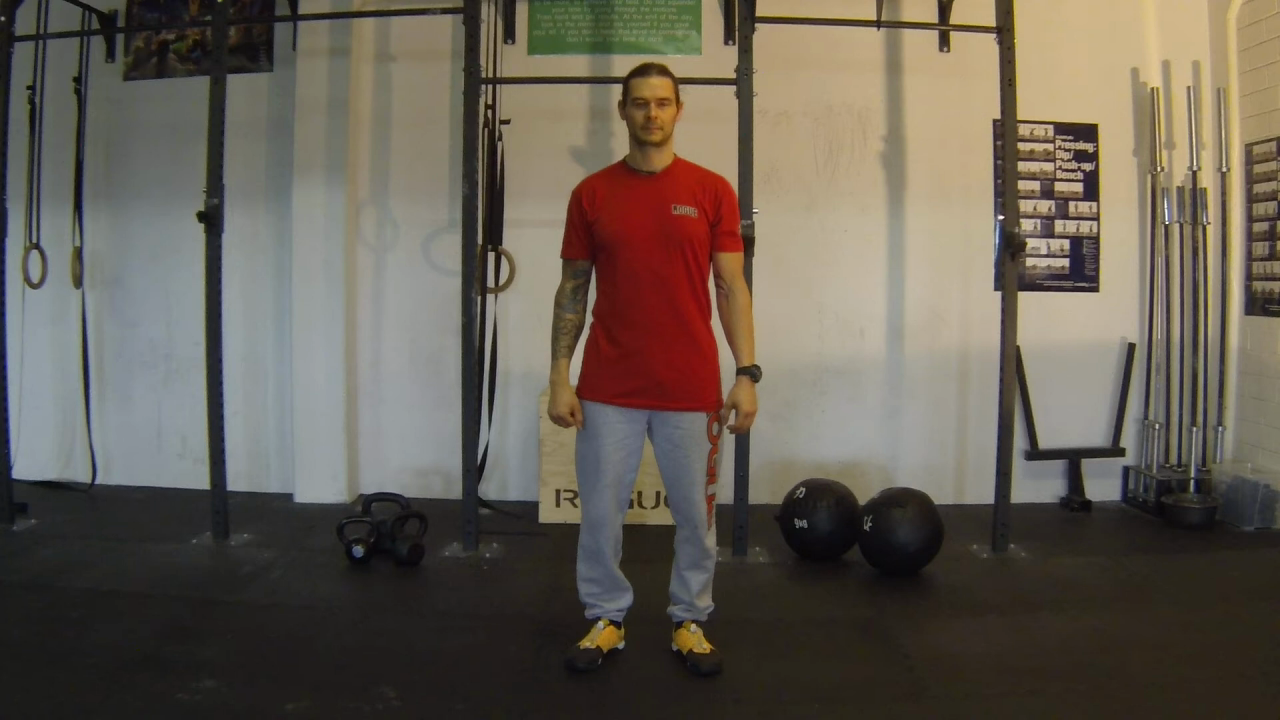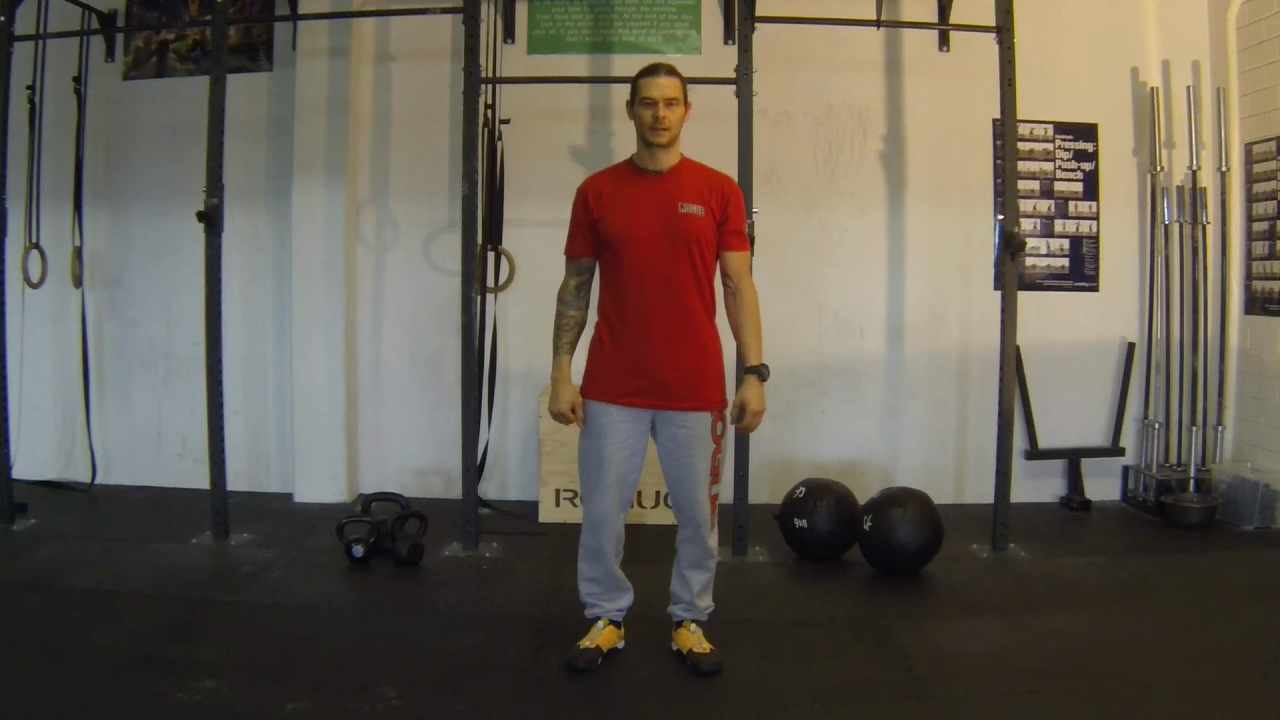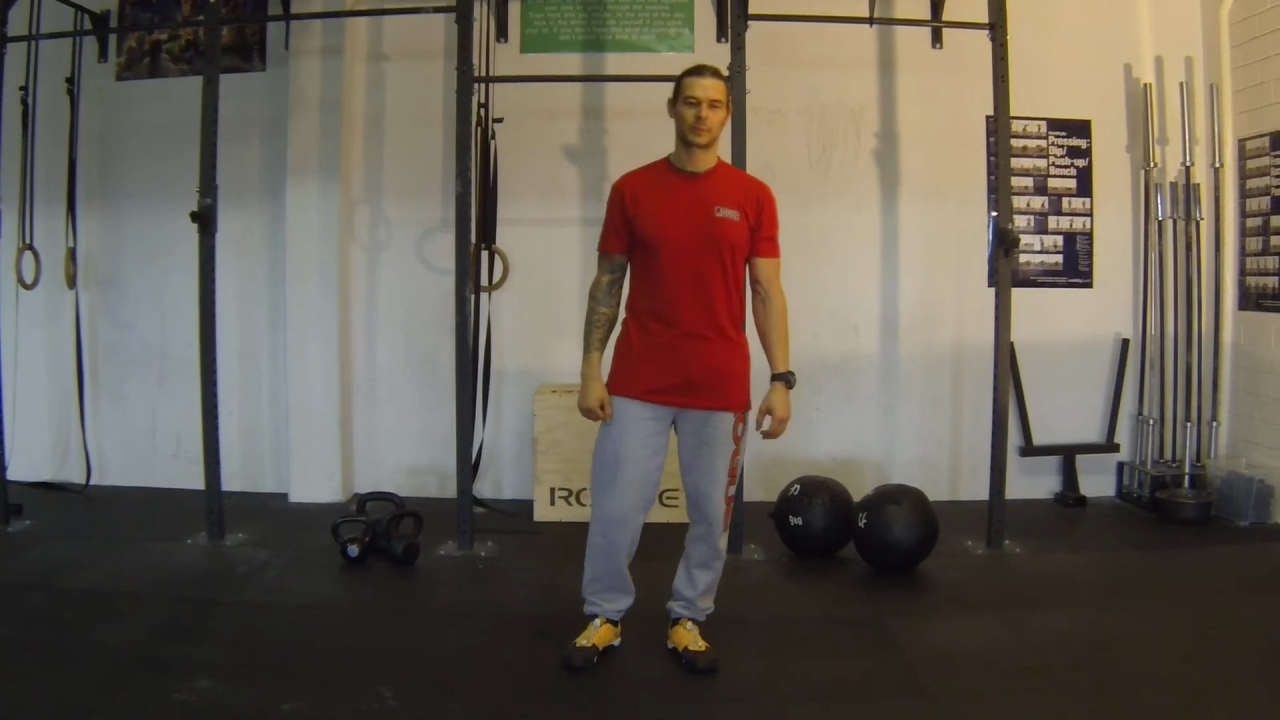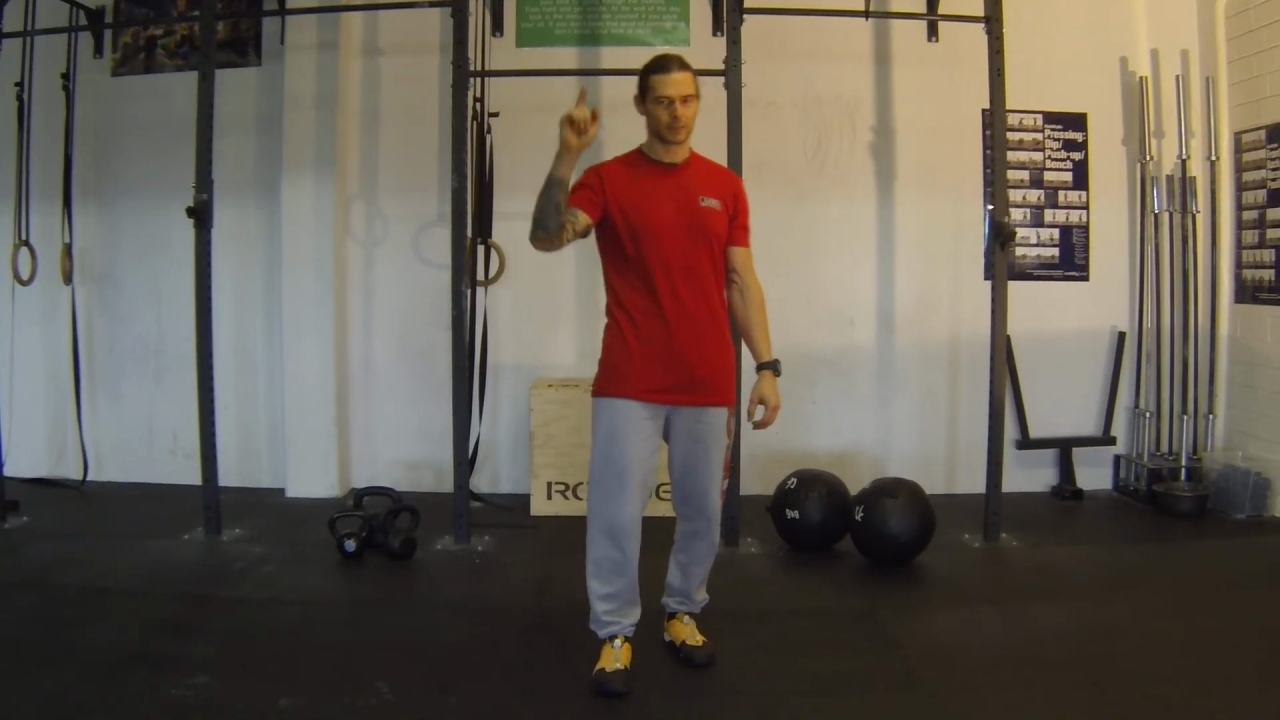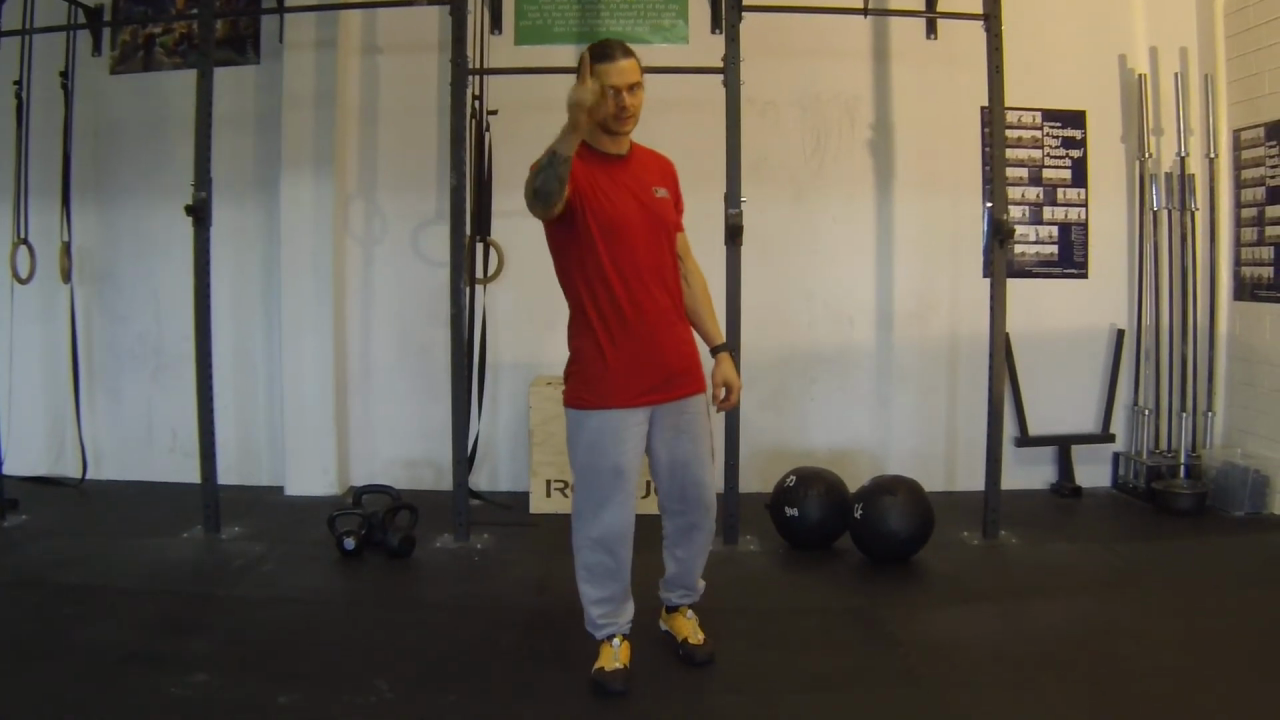
dt=1s
person 1, frame 1
left shoulder: (712, 191)
right shoulder: (591, 193)
left elbow: (731, 286)
right elbow: (572, 290)
left wrist: (746, 374)
right wrist: (559, 377)
left hip: (691, 388)
right hip: (608, 389)
left knee: (695, 513)
right knee: (600, 511)
left ankle: (689, 620)
right ankle: (605, 617)
person 1, frame 2
left shoulder: (719, 191)
right shoulder: (596, 192)
left elbow: (738, 286)
right elbow: (575, 286)
left wrist: (754, 373)
right wrist: (561, 374)
left hip: (695, 387)
right hip: (612, 387)
left knee: (697, 512)
right knee: (602, 511)
left ankle: (689, 620)
right ankle: (605, 617)
person 1, frame 3
left shoulder: (752, 196)
right shoulder: (632, 189)
left elbow: (766, 291)
right elbow: (607, 283)
left wrist: (781, 378)
right wrist: (591, 370)
left hip: (719, 387)
right hip: (638, 382)
left knee: (711, 512)
right knee: (615, 509)
left ankle: (688, 619)
right ankle: (604, 615)
person 1, frame 4
left shoulder: (724, 185)
right shoulder: (606, 179)
left elbow: (741, 281)
right elbow: (547, 238)
left wrist: (766, 366)
right wrist: (566, 157)
left hip: (709, 382)
right hip: (629, 382)
left knee: (702, 509)
right knee: (616, 512)
left ankle: (683, 613)
right ankle: (615, 633)
person 1, frame 5
left shoulder: (661, 169)
right shoulder: (562, 166)
right elbow: (540, 200)
left wrist: (719, 349)
right wrist: (574, 123)
left hip: (678, 376)
right hip: (603, 385)
left knee: (693, 502)
right knee: (605, 517)
left ankle: (679, 606)
right ankle: (611, 634)
